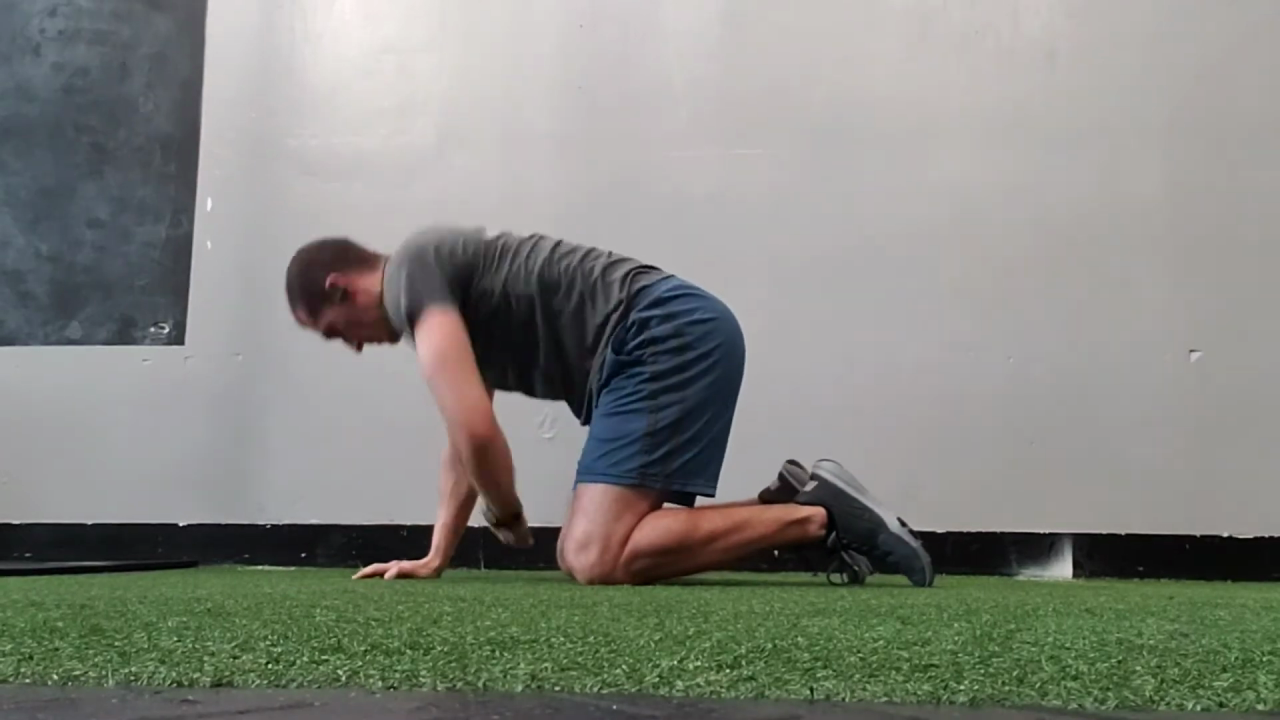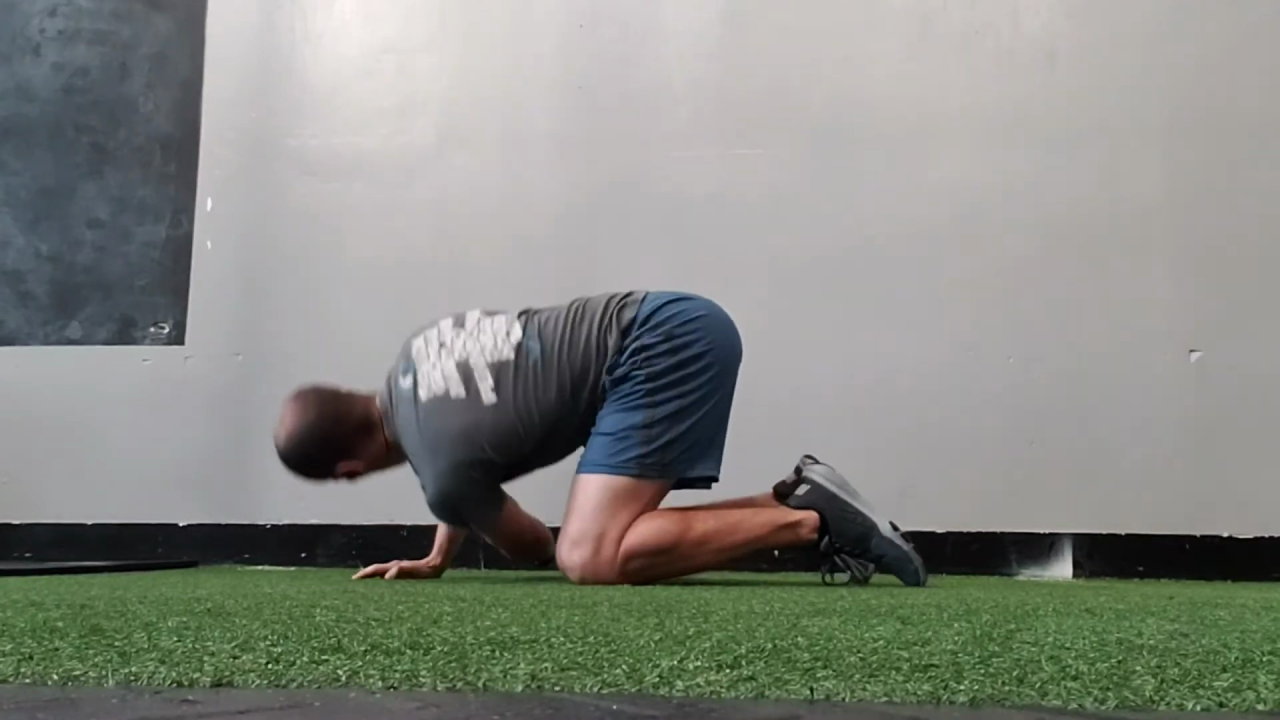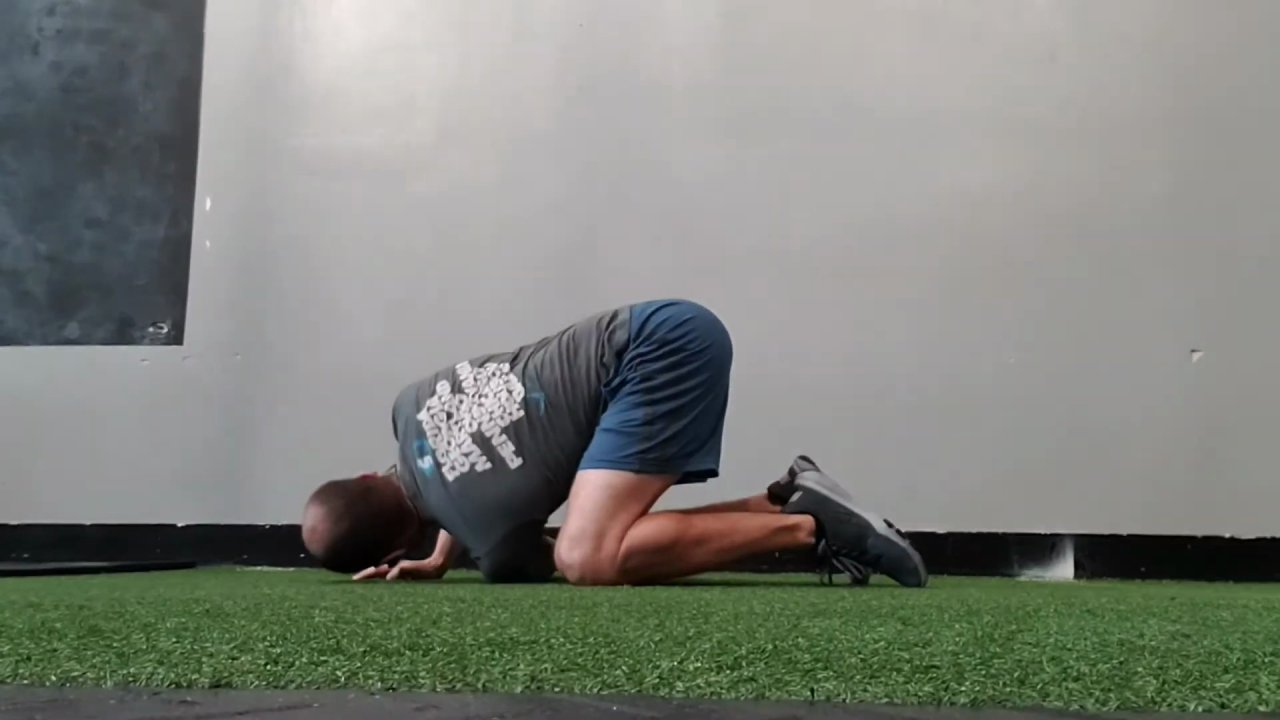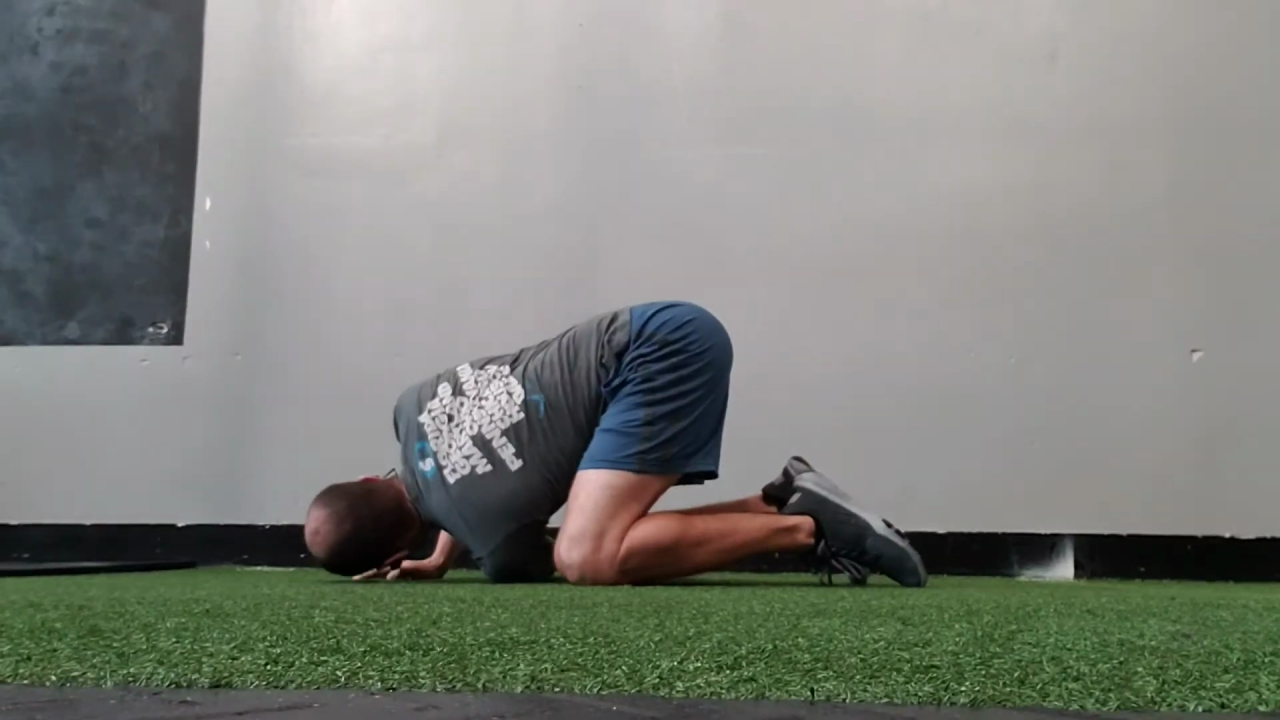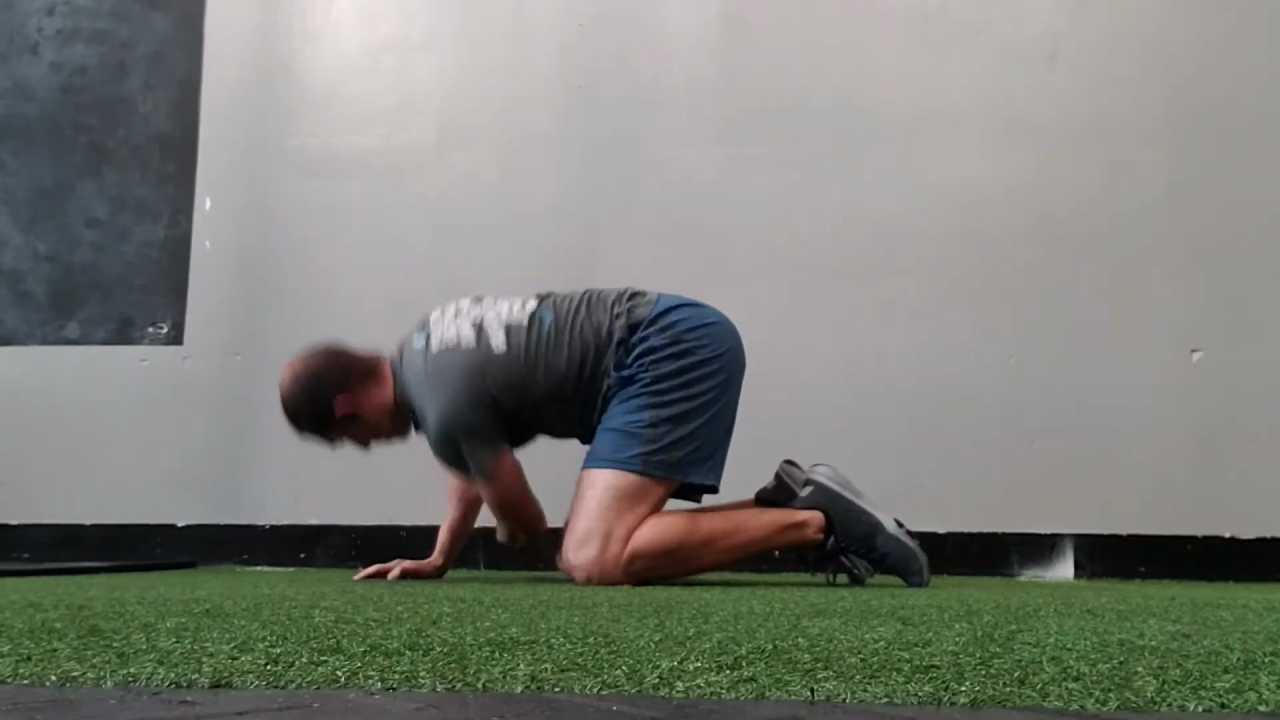
dt=0.4s
person 1, frame 1
left shoulder: (415, 269)
right shoulder: (442, 299)
left elbow: (477, 433)
right elbow: (465, 437)
left wrist: (513, 531)
right wrist: (435, 555)
left hip: (669, 333)
right hip: (680, 334)
left knee: (595, 561)
right knee: (580, 553)
left ankle: (817, 515)
right ankle: (790, 503)
person 1, frame 2
left shoulder: (444, 477)
right shoulder: (411, 360)
left elbow: (531, 544)
right wrist: (435, 558)
left hip: (670, 342)
right hip: (677, 325)
left knee: (589, 558)
right knee: (603, 536)
left ankle: (810, 520)
right ankle: (792, 498)
person 1, frame 3
left shoulder: (494, 535)
right shoulder: (411, 409)
left elbow: (554, 563)
right wrist: (439, 560)
left hip: (665, 349)
right hip: (665, 333)
left knee: (589, 559)
right knee: (606, 537)
left ankle: (808, 526)
right ankle: (784, 500)
person 1, frame 4
left shoulder: (496, 535)
right shoulder: (411, 411)
left elbow: (557, 566)
right wrist: (438, 560)
left hip: (665, 353)
right hip: (666, 335)
left knee: (588, 559)
right knee: (604, 537)
left ankle: (806, 525)
right ankle: (781, 501)
person 1, frame 5
left shoulder: (447, 393)
right shoulder: (422, 344)
left elbow: (521, 521)
right elbow: (469, 459)
left wrist: (515, 534)
right wrist: (438, 559)
left hip: (676, 346)
right hip: (680, 347)
left knee: (594, 560)
right knee: (585, 550)
left ankle: (816, 519)
right ankle: (778, 504)
